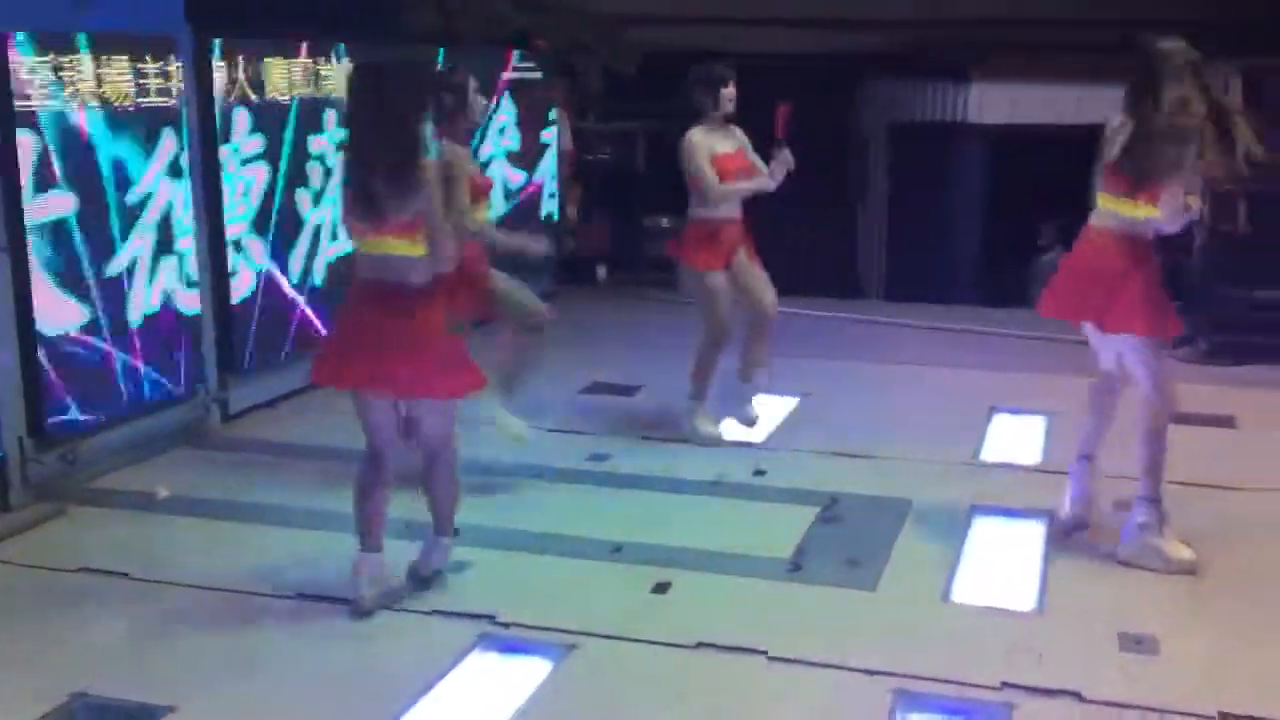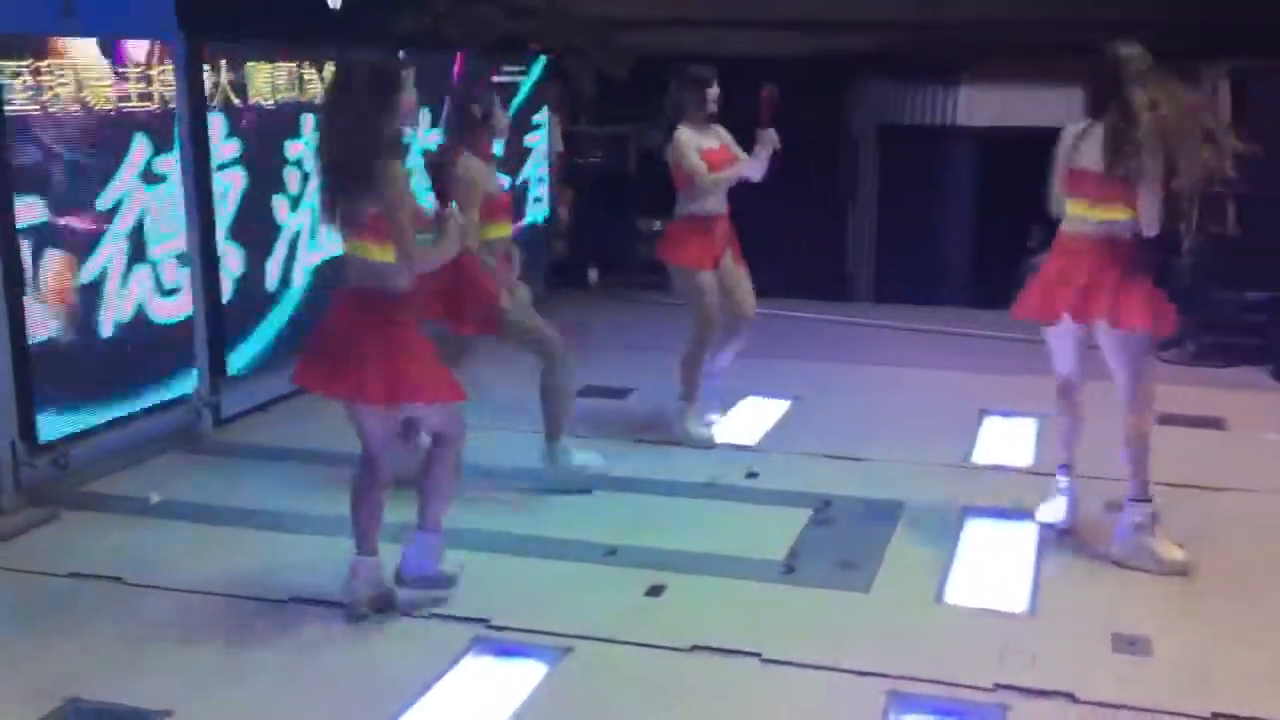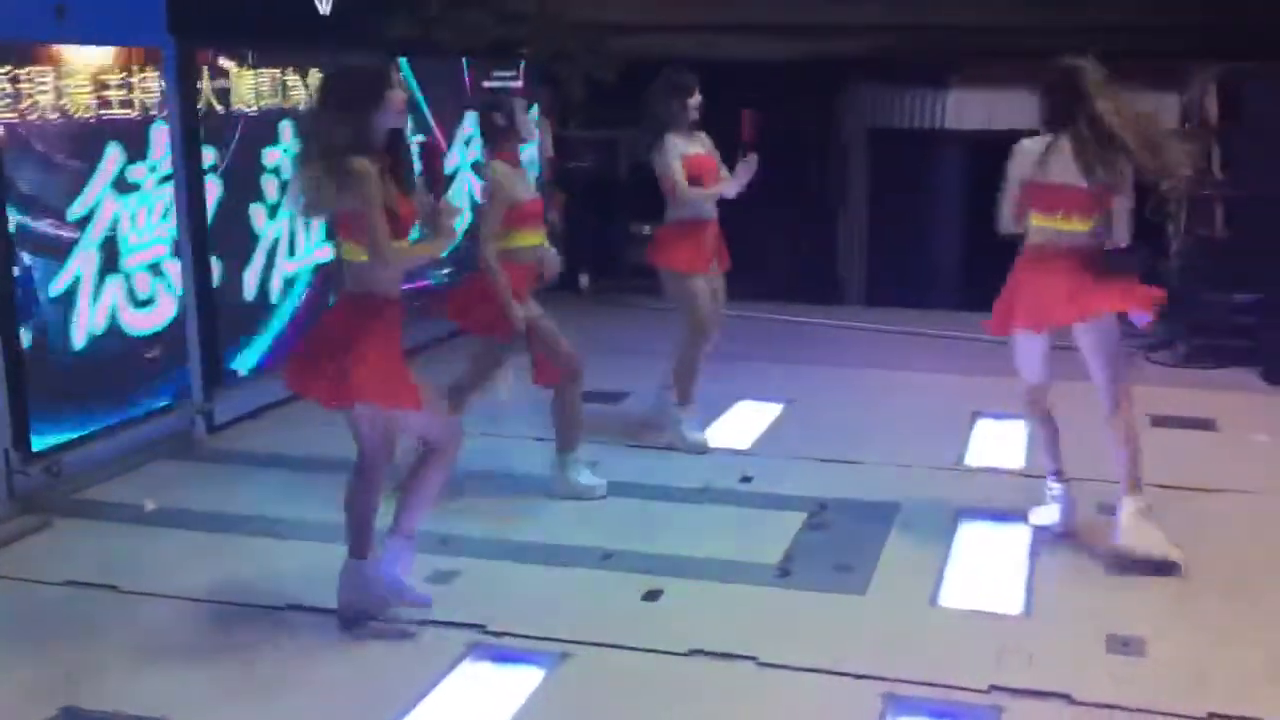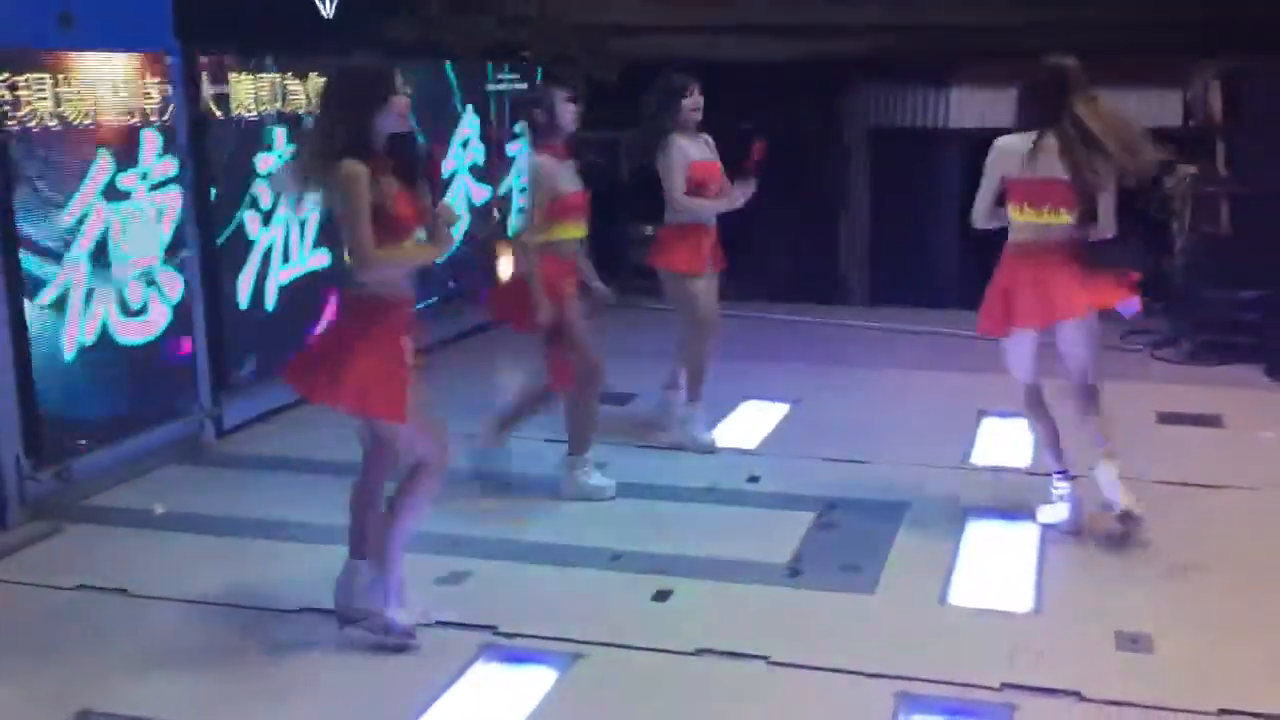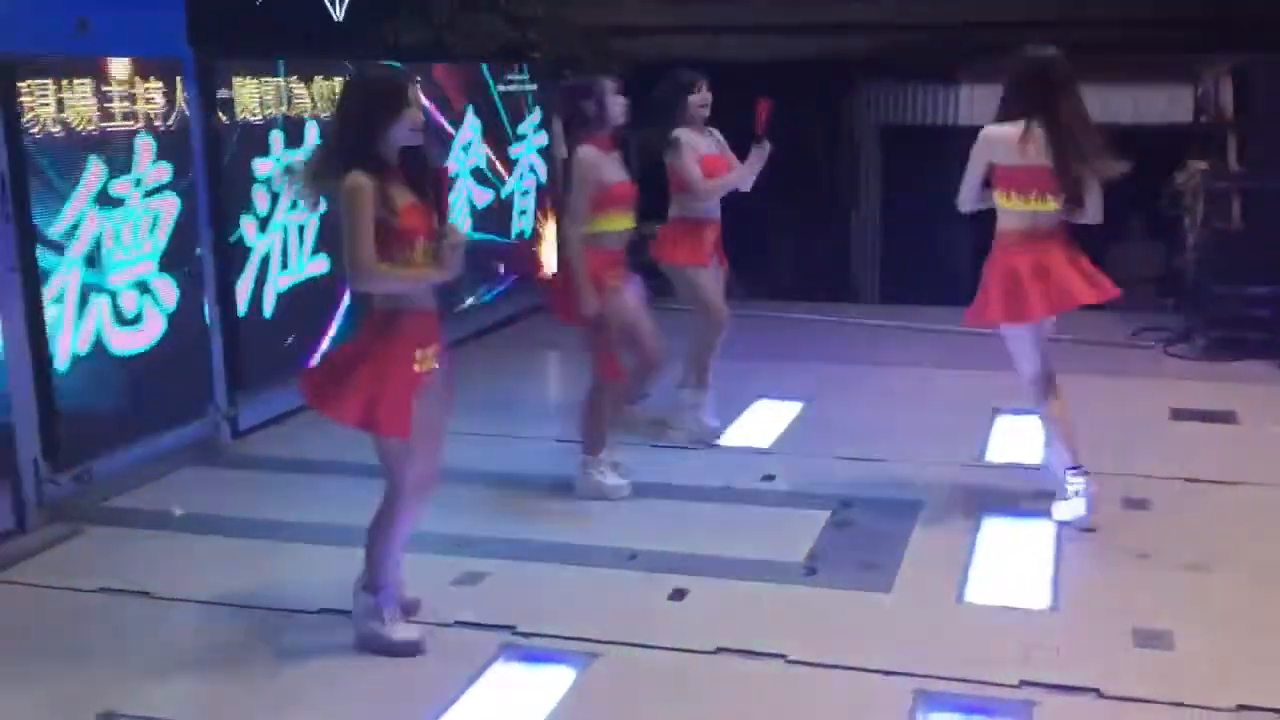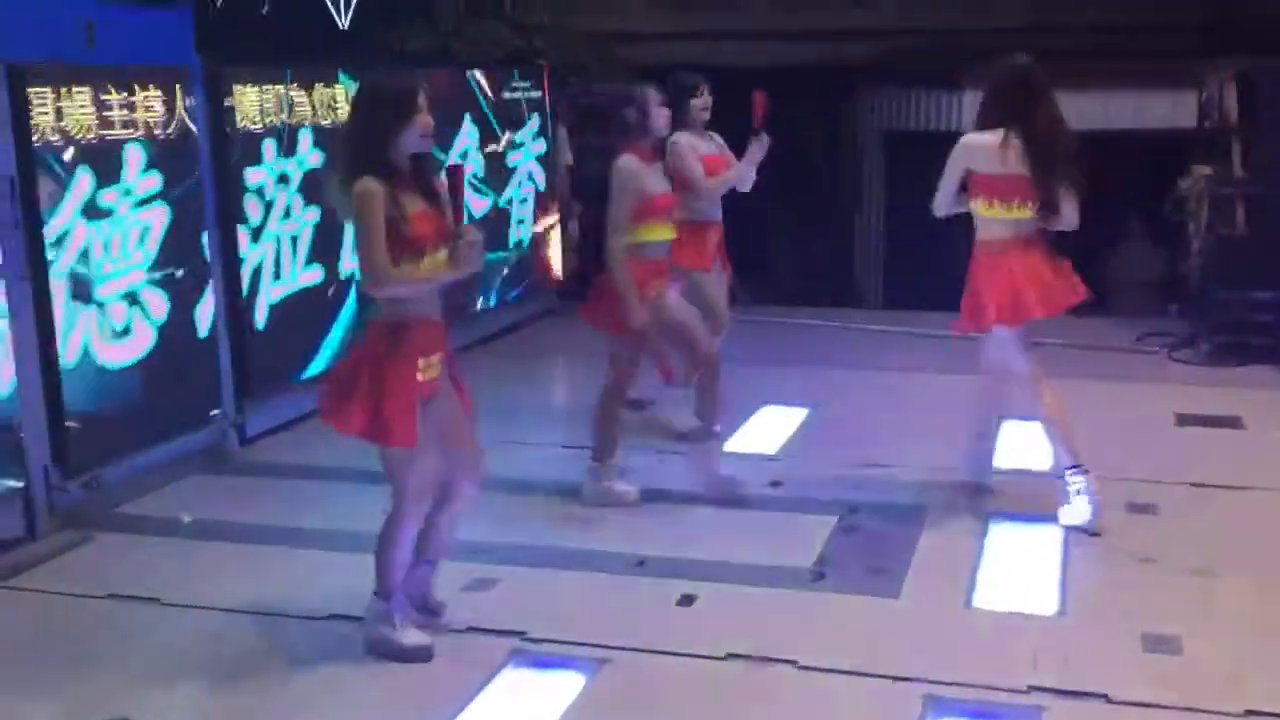
dt=0.1s
person 1, frame 1
left shoulder: (353, 163)
right shoulder: (426, 166)
right elbow: (443, 259)
right wrist: (462, 237)
left hip: (365, 318)
right hip: (412, 319)
left knee: (381, 449)
right knee: (438, 440)
left ankle: (370, 573)
right ankle: (438, 547)
person 1, frame 2
left shoulder: (343, 164)
right shoulder: (387, 171)
right elbow: (413, 263)
left wrist: (428, 223)
right wrist: (451, 241)
left hip: (350, 322)
right hip: (386, 326)
left knee: (377, 454)
right knee: (449, 430)
left ankle: (366, 576)
right ankle: (423, 552)
person 1, frame 3
left shoulder: (376, 164)
right shoulder: (360, 169)
left elbow: (393, 235)
right elbow: (383, 256)
left wrist: (433, 216)
right wrist: (438, 242)
left hip: (369, 325)
right hip: (365, 330)
left knee: (374, 456)
right knee: (444, 438)
left ankle: (360, 580)
right ankle: (391, 559)
person 1, frame 4
left shoulder: (388, 166)
right shoulder: (351, 171)
left elbow: (404, 233)
right elbow: (366, 260)
left wrist: (435, 223)
right wrist: (433, 250)
left hip: (386, 327)
right hip: (371, 333)
left knee: (382, 458)
right knee: (430, 457)
left ankle: (360, 584)
right ankle: (374, 587)
person 1, frame 5
left shoulder: (417, 176)
right shoulder: (358, 184)
left elbow: (433, 249)
right elbow: (361, 275)
left wrist: (448, 247)
right wrist: (435, 271)
left hip: (422, 338)
right hip: (389, 345)
left knee: (418, 475)
right knee: (412, 483)
left ankle: (381, 588)
right ankle: (373, 613)
person 1, frame 6
left shoulder: (428, 185)
right shoulder: (371, 190)
left elbow: (449, 253)
right elbow: (378, 280)
left wrist: (465, 247)
right wrist: (453, 268)
left hip: (431, 347)
right hip: (397, 353)
left knee: (466, 475)
right knee: (414, 495)
left ankle: (417, 582)
right ankle: (385, 618)
person 2, frame 1
left shoulder: (1118, 129)
right shoulder: (1181, 137)
right elbow: (1173, 221)
right wrist: (1189, 208)
left hip: (1088, 259)
right hip: (1128, 269)
left knee: (1111, 373)
right knee: (1157, 395)
left ankle: (1080, 486)
right ankle: (1145, 527)
person 2, frame 2
left shoulder: (1073, 135)
right shoulder: (1149, 142)
right elbow: (1149, 226)
left hip: (1063, 266)
right hip: (1110, 270)
left knee: (1067, 383)
right knee: (1137, 396)
left ankle: (1064, 490)
right ankle: (1137, 525)
person 2, frame 3
left shoulder: (1026, 151)
right shoulder: (1113, 157)
left elbow: (1007, 222)
right elbow: (1121, 238)
left hip: (1030, 279)
right hip: (1086, 279)
left knee: (1034, 388)
right knee: (1117, 396)
left ankle: (1057, 493)
right ankle: (1131, 515)
person 2, frame 4
left shoulder: (1005, 148)
right shoulder: (1094, 155)
left elbow: (979, 220)
right elbow: (1106, 229)
left hip: (1019, 276)
right hip: (1069, 274)
left knee: (1027, 386)
right knee: (1085, 385)
left ankle: (1061, 489)
right ankle: (1108, 472)
person 2, frame 5
left shoulder: (993, 138)
right shoulder: (1073, 140)
left elbow: (966, 202)
right elbow: (1094, 213)
left hip: (1012, 263)
right hip: (1054, 258)
left knee: (1036, 375)
right knee: (1036, 364)
left ankle: (1075, 484)
right ankle: (1066, 462)
person 2, frame 6
left shoulder: (972, 145)
right shoulder: (1049, 150)
left elbow: (940, 207)
right elbow: (1070, 220)
left hip: (994, 268)
right hip: (1032, 262)
left knee: (1026, 377)
right knee: (1001, 367)
left ankle: (1076, 480)
right ankle: (981, 456)
person 3, frame 1
left shoulder: (455, 149)
right shoulder: (454, 154)
right elbow: (463, 222)
right wrist: (519, 242)
left hip: (465, 257)
right hip: (463, 259)
right knee: (537, 317)
right ankle: (500, 399)
person 3, frame 2
left shoulder: (482, 163)
right shoulder: (471, 168)
right elbow: (469, 240)
left wrist: (510, 250)
right wrist: (508, 287)
left hip: (483, 278)
right hip: (478, 281)
left knee: (449, 360)
right knee: (554, 350)
right ankle: (558, 452)
person 3, frame 3
left shoulder: (514, 170)
right shoulder: (499, 176)
right elbow: (488, 246)
left wrist: (545, 250)
right wrist: (510, 303)
left hip: (520, 286)
right hip: (507, 290)
left knee: (481, 372)
right knee: (570, 370)
right ankle: (566, 468)
person 3, frame 4
left shoulder: (562, 163)
right shoulder: (543, 166)
right elbow: (529, 237)
left wrist: (590, 278)
right wrist: (540, 299)
left hip: (563, 281)
right hip: (547, 283)
left knee: (564, 379)
right knee: (588, 371)
left ankle: (497, 433)
right ankle: (576, 467)
person 3, frame 5
left shoulder: (610, 154)
right shoulder: (586, 158)
right elbow: (574, 229)
left wrist: (627, 273)
right wrist: (584, 292)
left hip: (616, 273)
right hip: (594, 276)
left knee: (649, 360)
right knee: (609, 373)
left ankle: (595, 449)
right ankle: (590, 468)
person 3, frame 6
left shoulder: (652, 164)
right shoulder: (627, 167)
right elbow: (615, 240)
right wrist: (630, 301)
left hip: (657, 282)
right hip: (635, 285)
left knee: (707, 358)
right knee: (623, 380)
right ankle: (600, 476)
person 4, frame 1
left shoulder: (736, 134)
right shoulder: (694, 140)
left elbow: (763, 179)
right elbow: (711, 193)
left wrist: (779, 168)
right wrist: (760, 181)
left hip: (735, 237)
right hip: (703, 239)
left knee: (767, 311)
right knee: (720, 329)
left ankle: (745, 391)
right ankle: (697, 410)
person 4, frame 2
left shoulder: (719, 132)
right shoulder: (682, 138)
left elbow: (753, 171)
right elbow: (704, 183)
left wrist: (763, 151)
right wrist: (743, 167)
left hip: (722, 235)
right hip: (691, 237)
left knee: (744, 314)
right knee: (707, 326)
left ankle: (707, 370)
right ankle: (687, 412)
person 4, frame 3
left shoulder: (703, 140)
right shoulder: (668, 145)
left elbow: (724, 186)
right elbow: (683, 194)
left wrist: (743, 171)
right wrist: (726, 186)
left hip: (710, 239)
right hip: (681, 242)
left knee: (706, 328)
right knee: (701, 329)
left ankle: (671, 398)
right ankle: (681, 417)
person 4, frame 4
left shoulder: (707, 142)
right shoulder: (673, 147)
left elbow: (722, 194)
right elbow: (678, 202)
left wrist: (739, 191)
right wrist: (726, 203)
left hip: (706, 242)
right hip: (680, 244)
left knee: (700, 328)
right knee: (703, 328)
left ankle: (672, 398)
right ankle: (688, 418)
person 4, frame 5
left shoulder: (715, 136)
right shoulder: (678, 140)
left elbow: (744, 184)
right elbow: (704, 190)
left wrist: (754, 162)
right wrist: (747, 167)
left hip: (709, 236)
right hip: (684, 237)
left knee: (712, 322)
right knee: (716, 319)
left ankle: (689, 400)
right ankle: (694, 406)
person 4, frame 6
left shoulder: (715, 140)
right shoulder: (678, 143)
left elbow: (743, 184)
right elbow: (707, 188)
left wrist: (754, 156)
right wrist: (747, 162)
left hip: (713, 238)
right hip: (689, 240)
left knee: (714, 323)
right knee: (716, 321)
